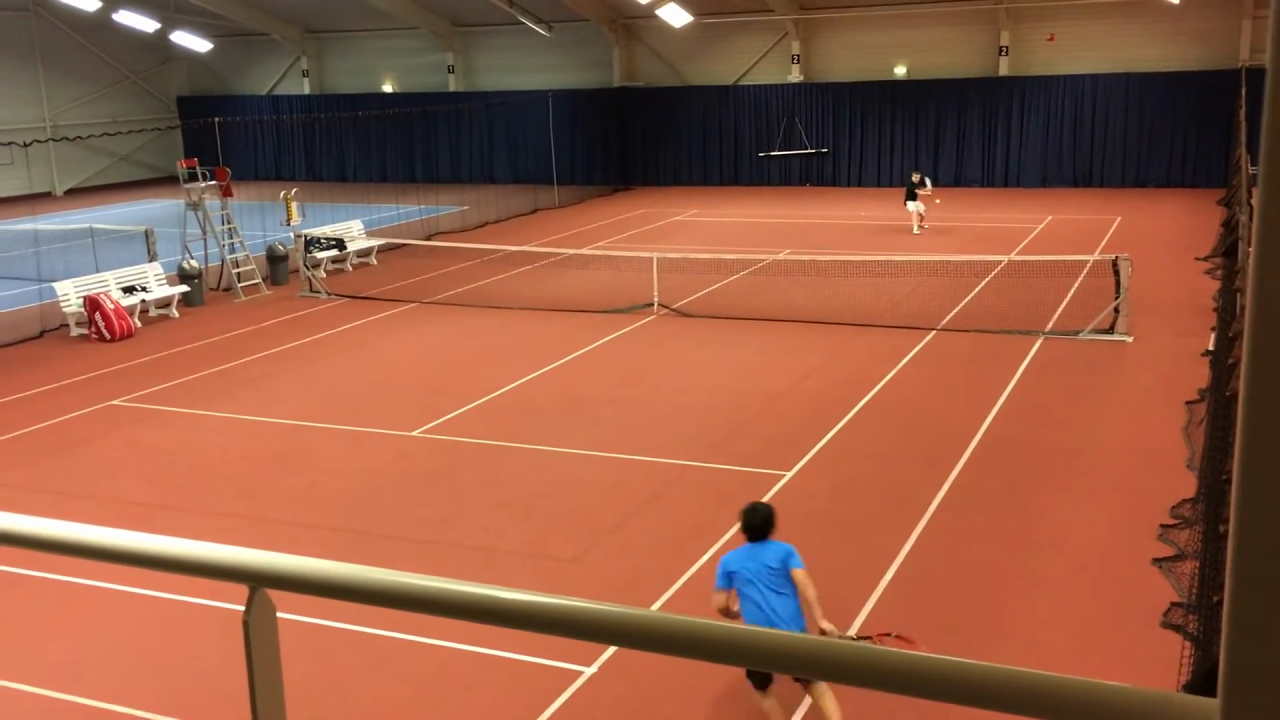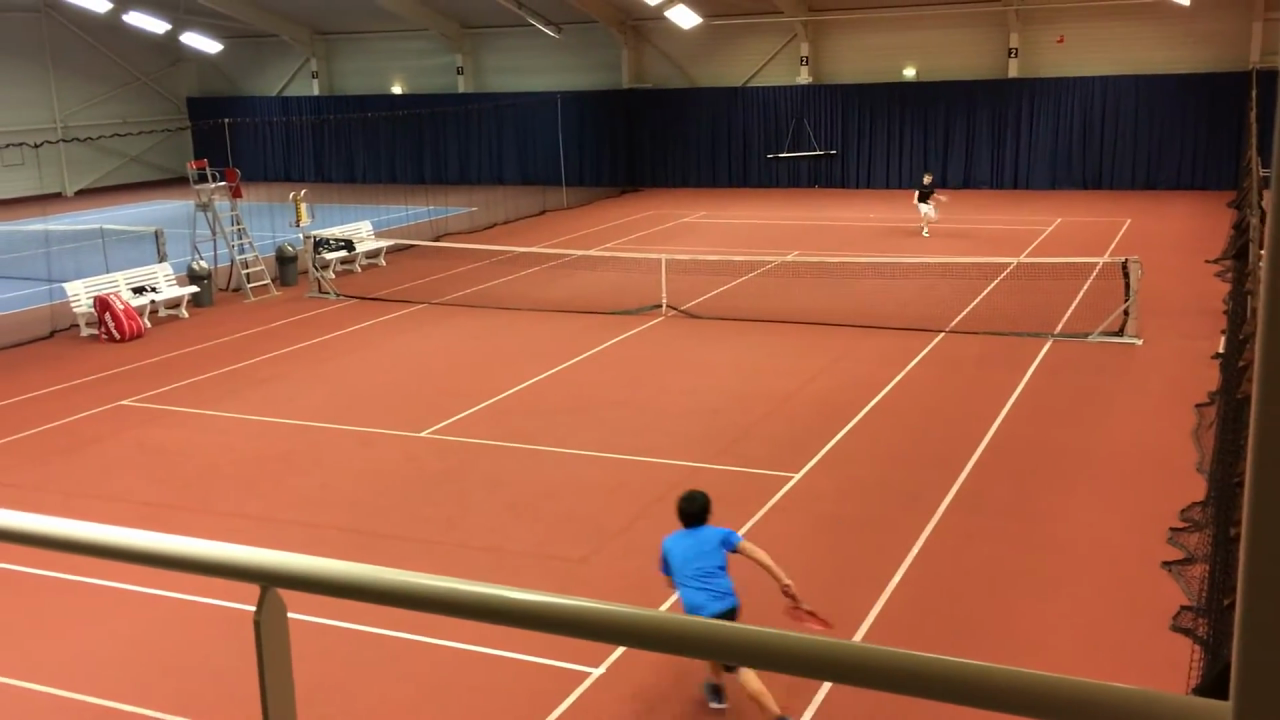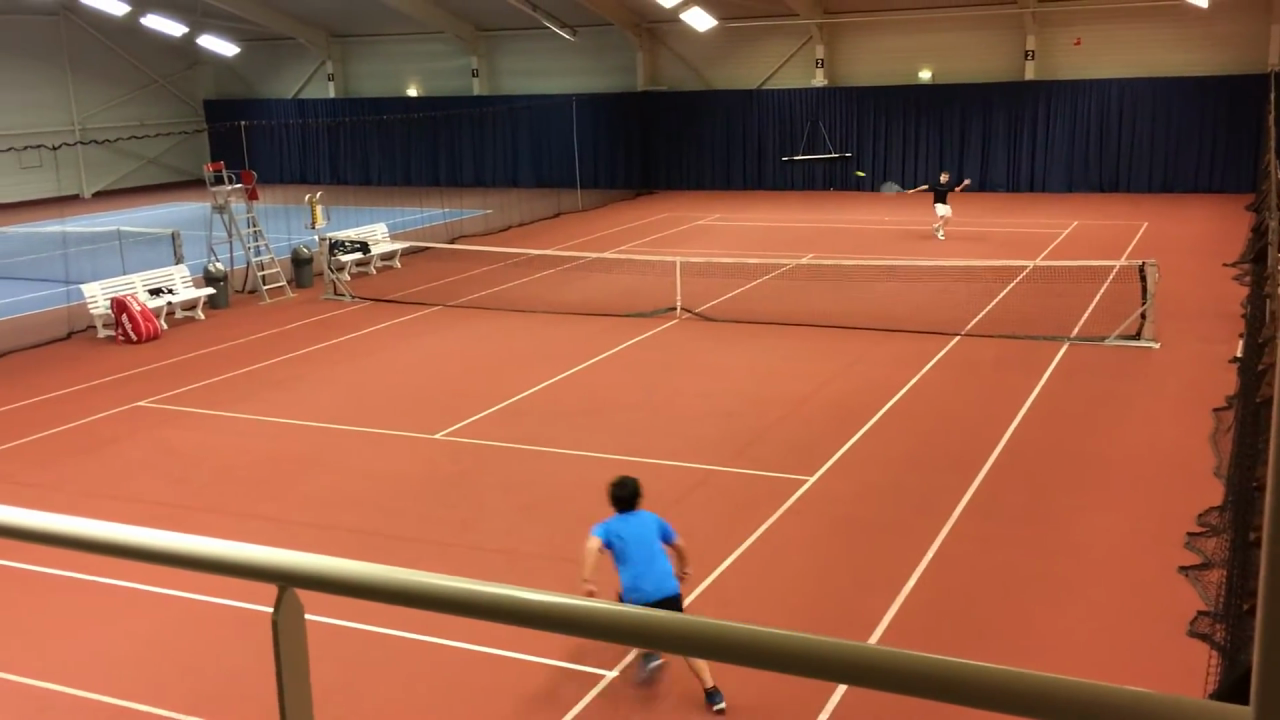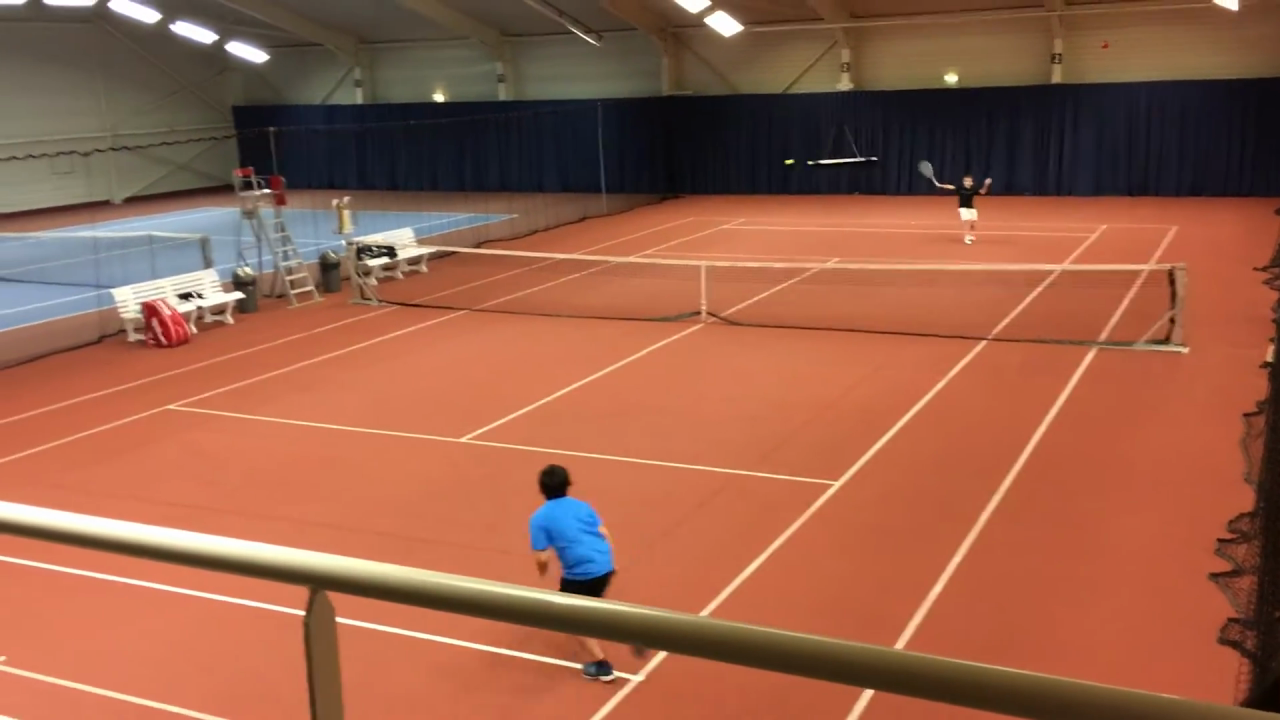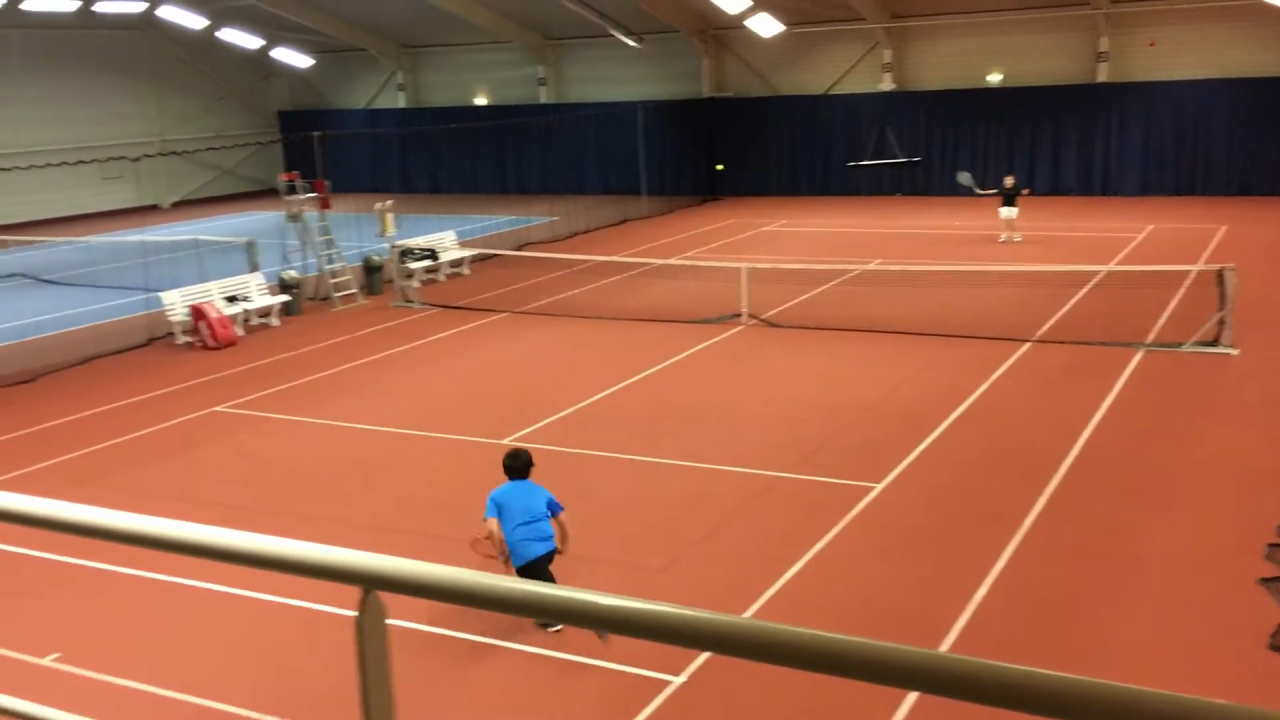
dt=0.2s
person 1, frame 1
left shoulder: (728, 561)
right shoulder: (785, 551)
left elbow: (719, 605)
right elbow: (804, 583)
left wrist: (734, 613)
right wrist: (821, 620)
right hip: (794, 631)
left knee: (762, 688)
right knee: (815, 684)
person 1, frame 2
left shoulder: (669, 544)
right shoulder: (719, 534)
left elbow: (671, 581)
right elbow: (752, 552)
right wrist: (782, 579)
left hip: (699, 612)
right hip: (726, 604)
left knee: (737, 668)
right ankle: (715, 689)
person 1, frame 3
left shoulder: (606, 527)
right shoulder: (652, 519)
left elbow: (592, 547)
right elbow: (679, 546)
left wrist: (588, 581)
right wrist: (683, 568)
left hip: (638, 596)
right hip: (668, 590)
left ankle: (649, 654)
right ankle: (713, 694)
person 1, frame 4
left shoulder: (539, 518)
right shoulder: (580, 506)
left elbow: (543, 558)
right elbow: (604, 535)
left wrist: (542, 571)
left hip: (583, 574)
right hip: (605, 565)
left ankle: (602, 665)
person 1, frame 5
left shoulder: (495, 495)
right shoulder: (542, 491)
left elbow: (493, 528)
right elbow: (562, 521)
left wrist: (503, 553)
right wrist: (563, 544)
left hip: (521, 553)
right hip: (547, 546)
right ankle: (550, 618)
